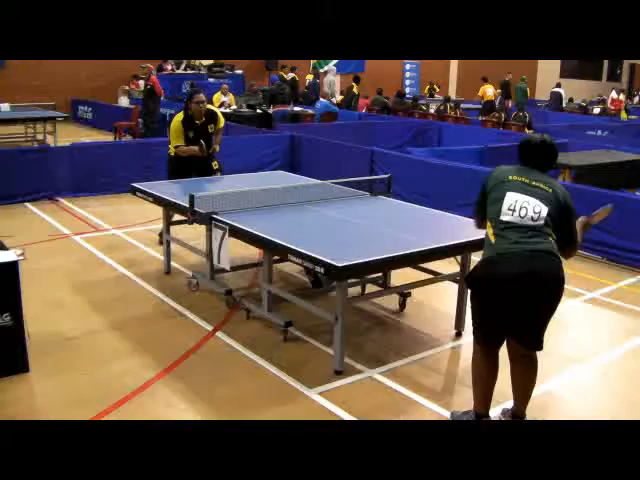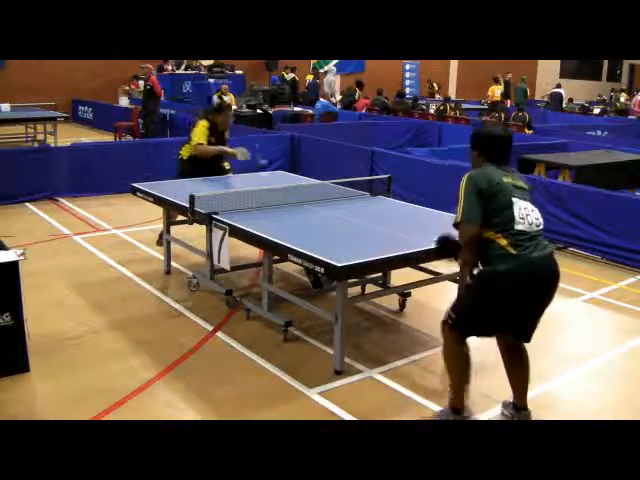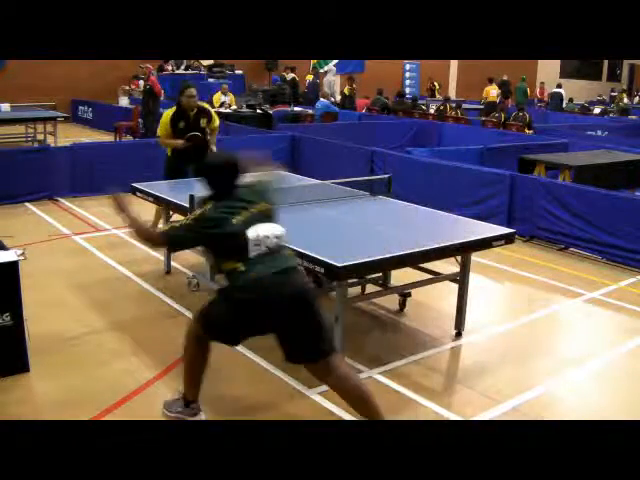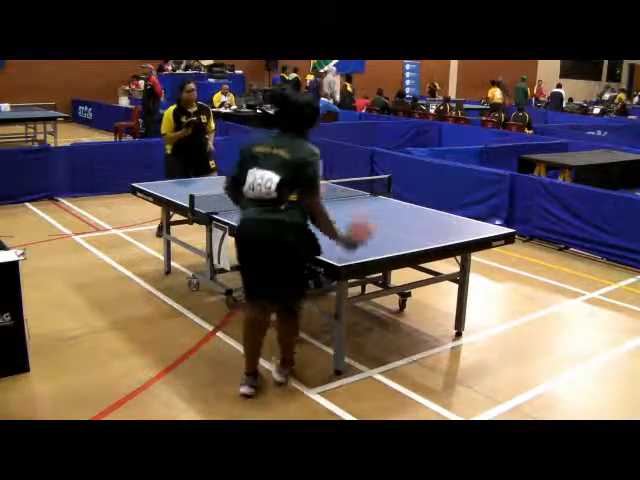
dt=1s
person 1, frame 1
left shoulder: (497, 176)
right shoulder: (559, 192)
left elbow: (479, 220)
right elbow: (569, 250)
right wrist: (580, 226)
left hip: (497, 268)
right hip: (545, 272)
left knee: (485, 345)
right knee: (523, 346)
left ankle: (479, 415)
right ankle: (517, 415)
person 1, frame 2
left shoulder: (476, 179)
right shoulder: (517, 182)
left elbow: (469, 234)
left wrist: (467, 266)
right wrist: (474, 262)
left hip: (509, 274)
right hip: (547, 271)
left knee: (454, 330)
right knee: (509, 337)
left ankle: (456, 411)
right ankle: (519, 408)
person 1, frame 3
left shoulder: (209, 215)
right shoulder: (258, 192)
left elbow: (159, 240)
left wrist: (127, 212)
left hip: (253, 295)
right hip: (296, 287)
left knee: (199, 329)
right knee: (328, 362)
left ankle: (189, 404)
right ankle: (376, 420)
person 1, frame 4
left shoulder: (252, 146)
right shoulder: (307, 153)
left elbow: (232, 189)
right elbow: (313, 208)
right wrist: (340, 238)
left hip: (250, 231)
right hip: (286, 235)
left knee: (257, 306)
right knee: (289, 305)
left ankle: (250, 376)
right ankle: (285, 366)
person 2, frame 1
left shoulder: (213, 113)
right shoulder: (179, 121)
left elbow: (219, 127)
right elbow: (179, 149)
left wrist: (216, 144)
right wrist: (193, 150)
left hip: (205, 155)
right hip: (181, 158)
person 2, frame 2
left shoulder: (224, 125)
right shoulder: (203, 127)
right elbow: (200, 150)
left wrist: (224, 151)
right wrist: (224, 149)
left hip: (213, 161)
right hip: (191, 162)
person 2, frame 3
left shoulder: (206, 110)
right shoulder: (170, 116)
left elbow: (215, 127)
right elbow: (162, 140)
left wrist: (212, 144)
right wrist: (178, 143)
left hip: (203, 155)
right hip: (179, 158)
right ankle: (155, 225)
person 2, frame 4
left shoulder: (205, 109)
right shoulder: (172, 112)
left elbow: (210, 129)
right elbow: (166, 138)
left wrist: (210, 142)
right wrist: (183, 133)
left hip: (201, 155)
right hip: (178, 157)
right ankle: (163, 224)
